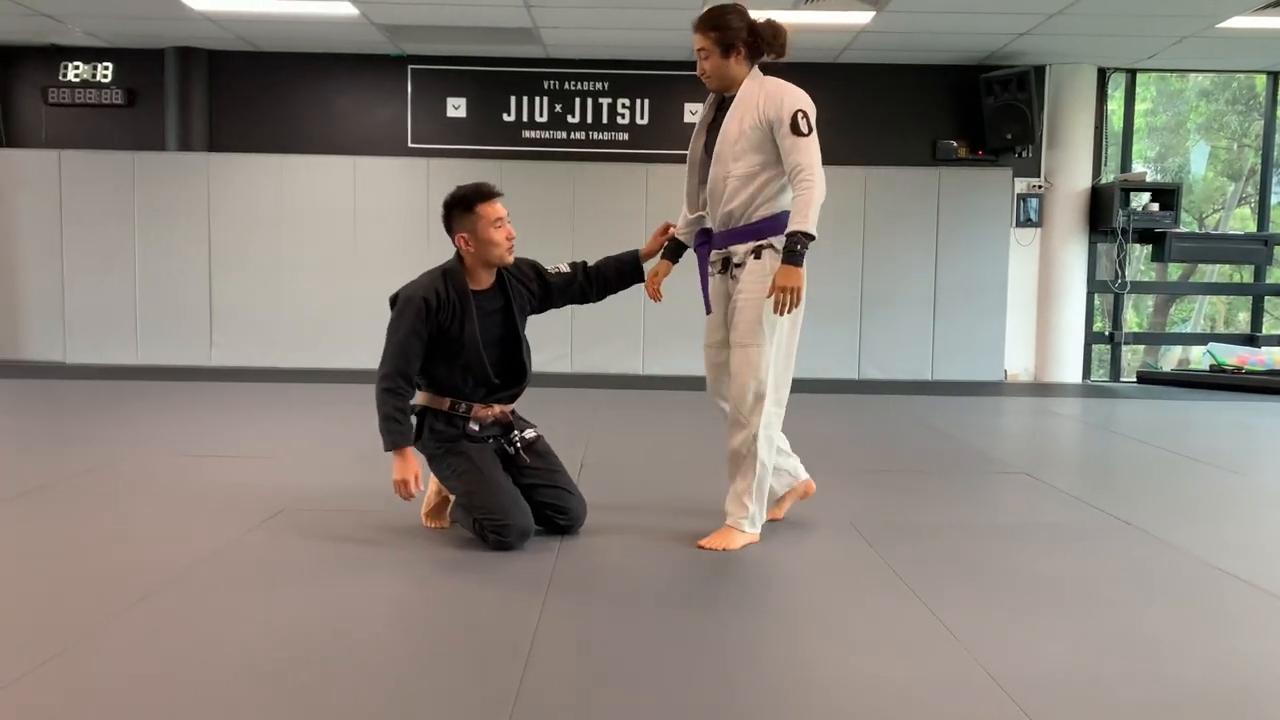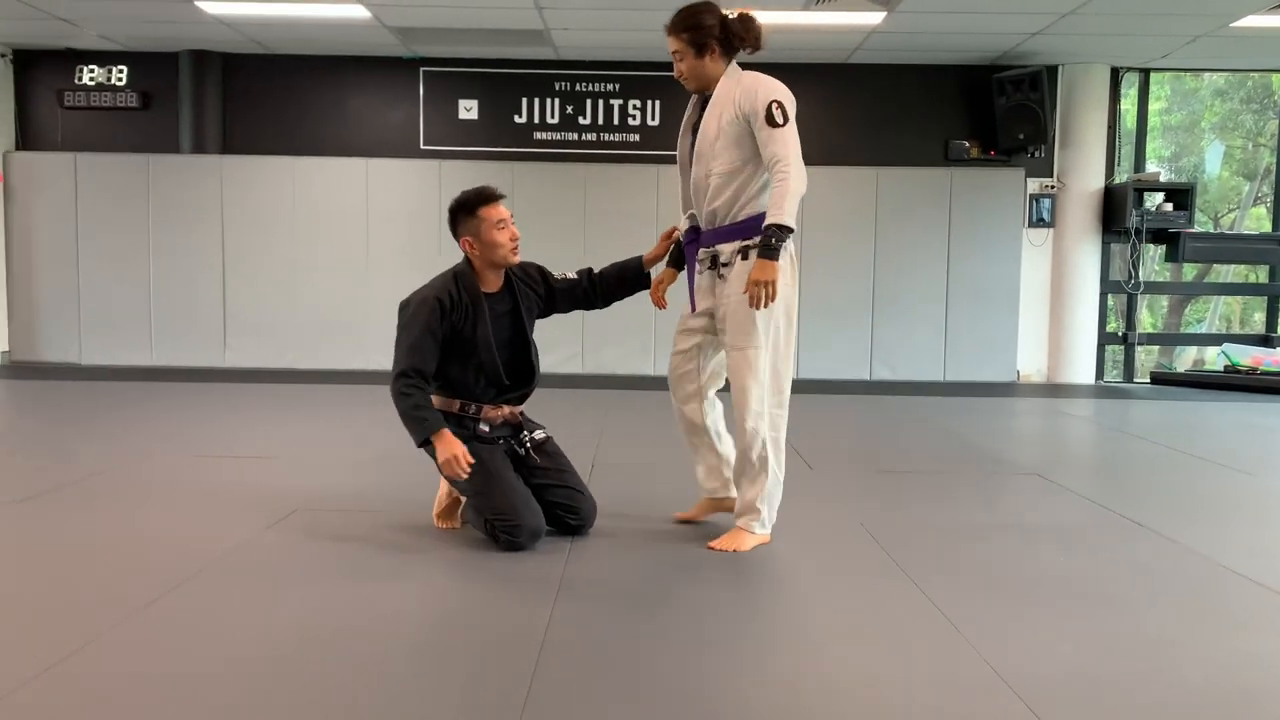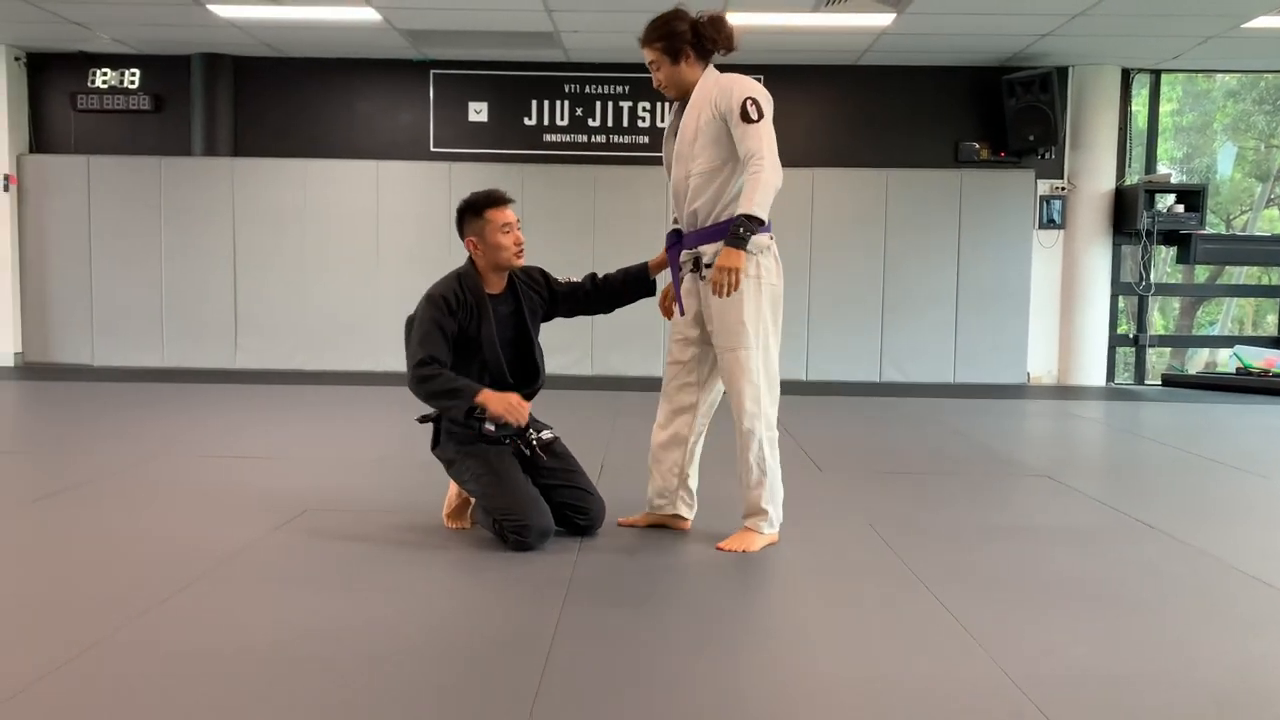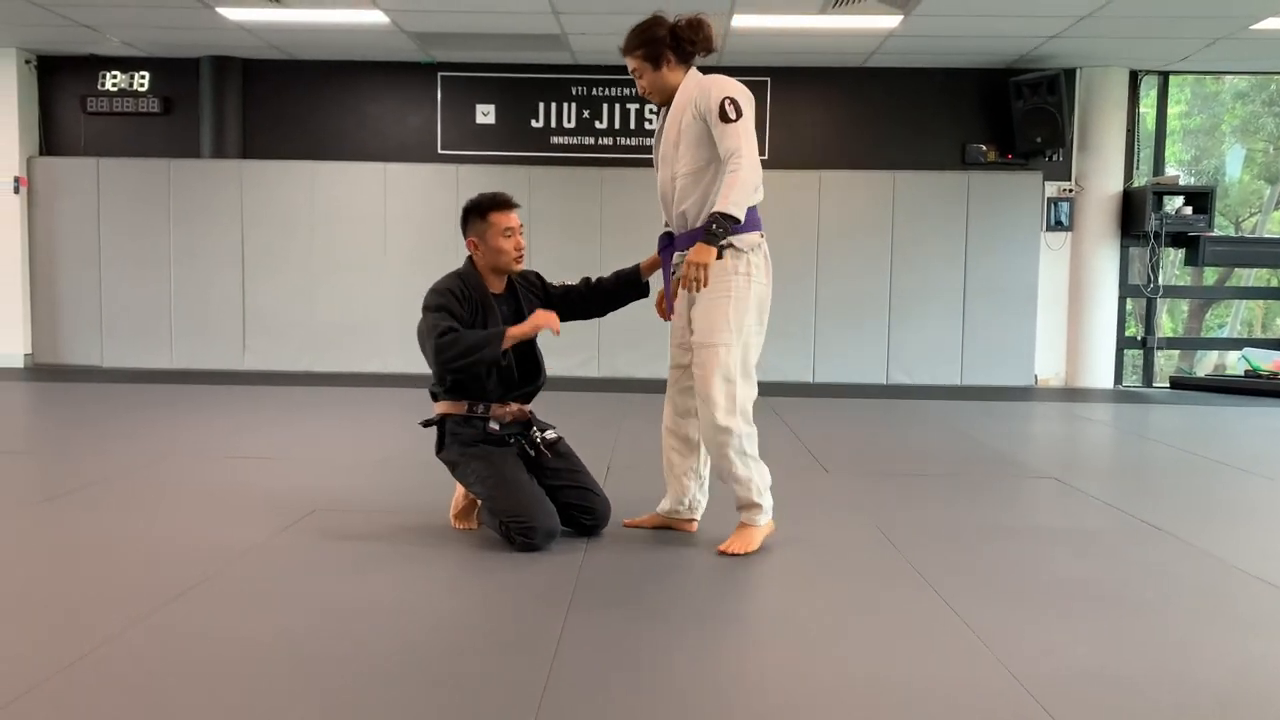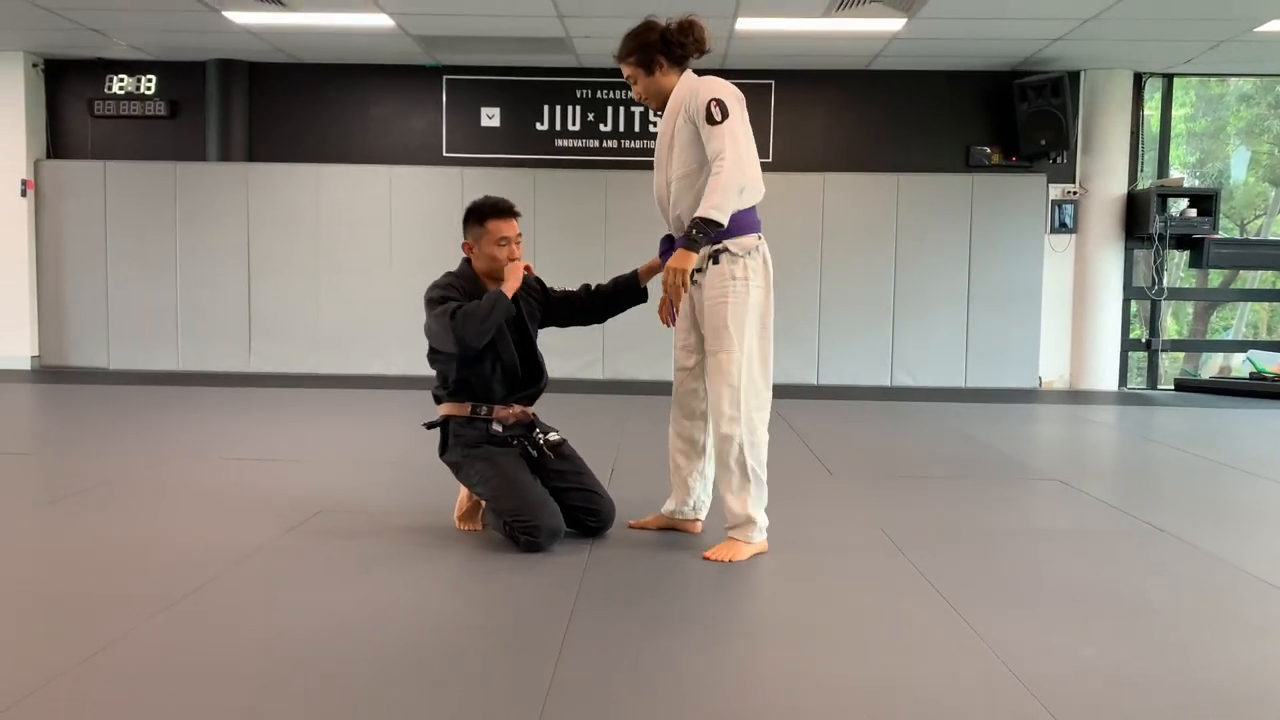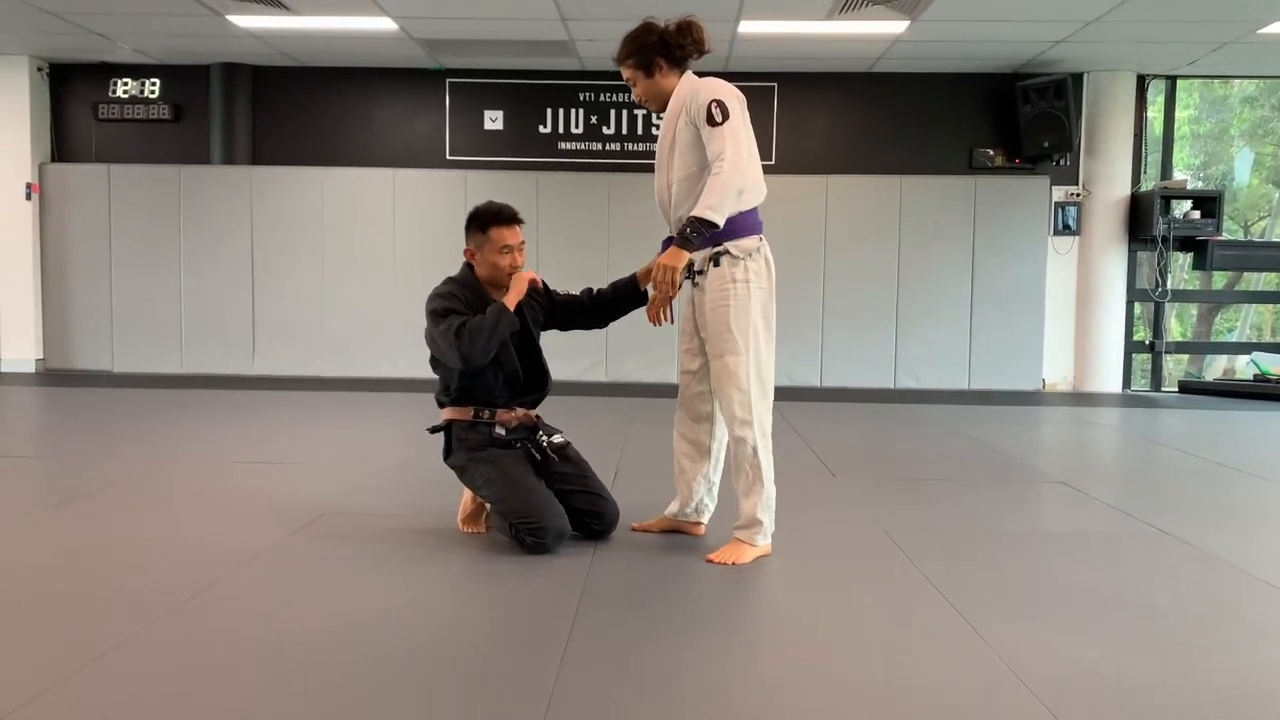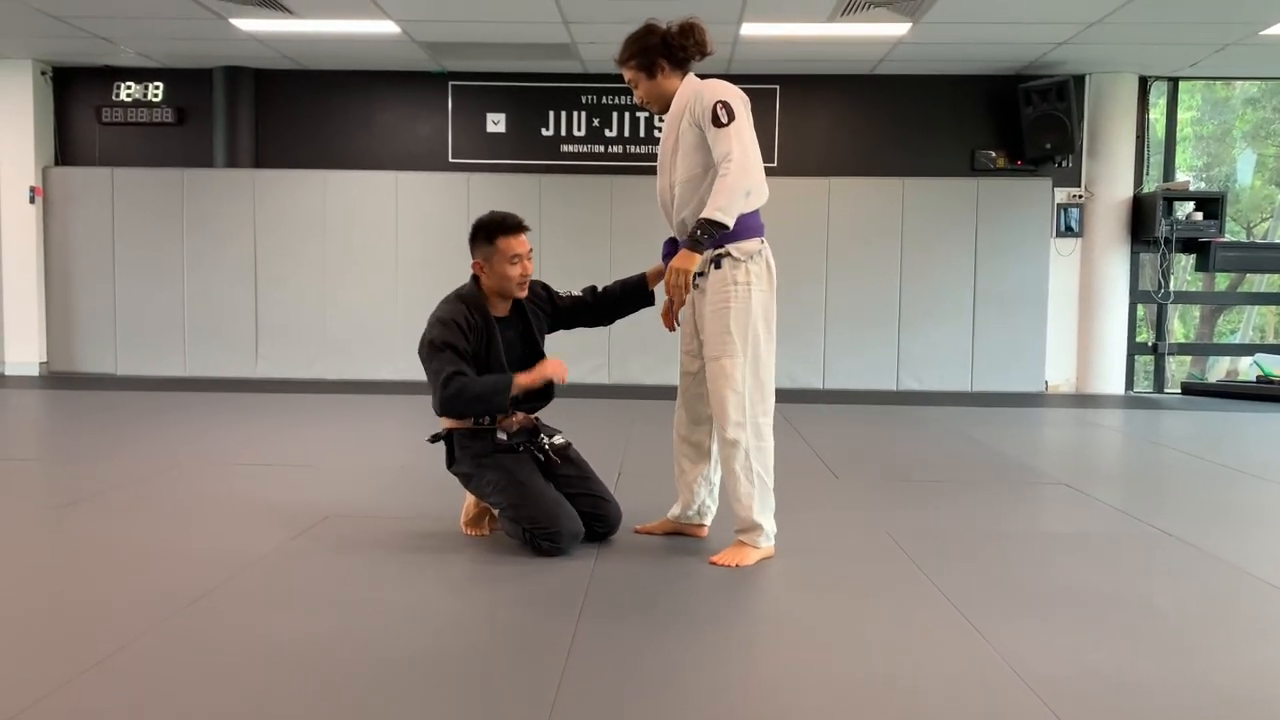
dt=0.2s
person 1, frame 1
left shoulder: (782, 98)
right shoulder: (717, 110)
left elbow: (809, 182)
left wrist: (793, 258)
right wrist: (668, 255)
left hip: (766, 256)
right hip: (724, 260)
left knee: (751, 392)
right knee: (726, 386)
left ankle: (743, 519)
right ankle: (789, 477)
person 1, frame 2
left shoulder: (760, 92)
right shoulder: (702, 107)
left elbow: (788, 174)
left wrist: (769, 252)
right wrist: (673, 263)
left hip: (752, 256)
right hip: (712, 260)
left knee: (755, 390)
right knee: (686, 374)
left ankle: (755, 518)
right ankle: (721, 485)
person 1, frame 3
left shoulder: (736, 92)
right shoulder: (686, 112)
left elbow: (764, 169)
left wrist: (738, 243)
right wrist: (677, 275)
left hip: (739, 258)
right hip: (698, 263)
left knee: (748, 392)
right knee: (682, 388)
left ankle: (763, 519)
right ankle: (672, 503)
person 1, frame 4
left shoulder: (718, 92)
right shoulder: (675, 115)
left elbow: (744, 169)
left wrist: (710, 240)
right wrist: (671, 277)
left hip: (730, 257)
right hip: (697, 262)
left knee: (717, 389)
right knee: (683, 392)
left ankle: (756, 508)
right ankle: (683, 506)
person 1, frame 5
left shoulder: (710, 94)
right shoulder: (676, 114)
left elbow: (732, 172)
left wrist: (690, 245)
right wrist: (674, 280)
left hip: (732, 259)
right hip: (701, 264)
left knee: (732, 396)
right knee: (689, 393)
left ankle: (749, 527)
right ankle: (686, 507)
person 1, frame 6
left shoulder: (710, 95)
right shoulder: (679, 114)
left elbow: (732, 173)
left wrist: (681, 243)
right wrist: (669, 278)
left hip: (734, 260)
right hip: (704, 265)
left knee: (740, 398)
right knee: (695, 396)
left ankle: (756, 531)
right ankle: (690, 509)
person 1, frame 7
left shoulder: (714, 96)
right shoulder: (680, 116)
left elbow: (739, 173)
left wrist: (693, 245)
right wrist: (676, 285)
left hip: (735, 263)
right hip: (704, 267)
left knee: (737, 401)
right knee: (695, 398)
left ankle: (757, 533)
right ankle: (693, 511)
person 2, frame 1
left shoulder: (520, 277)
right shoulder: (426, 297)
left elbow: (585, 281)
right elbow: (394, 379)
left wrist: (647, 253)
right wrist: (402, 453)
left hip: (505, 424)
right hip: (451, 431)
left knee: (568, 516)
right knee: (512, 530)
left ankle: (475, 487)
right ankle: (453, 497)
person 2, frame 2
left shoulder: (527, 281)
right shoulder: (438, 299)
left elbow: (591, 289)
right elbow: (408, 379)
left wrist: (653, 258)
right wrist: (440, 437)
left hip: (514, 425)
right hip: (463, 432)
left knee: (579, 516)
right knee: (523, 530)
left ankle: (488, 490)
right ankle: (463, 496)
person 2, frame 3
left shoulder: (530, 284)
right shoulder: (445, 300)
left elbow: (594, 294)
right elbow: (423, 375)
left wrist: (660, 264)
right wrist: (487, 397)
left hip: (521, 426)
right hip: (467, 433)
left knee: (588, 516)
right knee: (531, 530)
left ankle: (493, 489)
right ankle: (473, 497)
person 2, frame 4
left shoulder: (526, 286)
right shoulder: (448, 294)
left elbow: (588, 298)
right elbow: (444, 352)
left wrist: (653, 264)
right wrist: (518, 332)
left hip: (523, 426)
right hip: (471, 435)
left knee: (593, 515)
right knee: (538, 531)
left ankle: (502, 489)
right ankle: (478, 496)
person 2, frame 5
left shoulder: (526, 287)
right shoulder: (446, 292)
left elbow: (588, 305)
right elbow: (462, 335)
left wrist: (651, 270)
right wrist: (506, 290)
left hip: (526, 428)
right hip: (474, 436)
left knee: (598, 517)
right knee: (542, 530)
left ankle: (503, 491)
right ankle: (482, 497)
person 2, frame 6
left shoulder: (529, 292)
right shoulder: (447, 299)
left elbow: (592, 309)
right elbow: (467, 351)
left wrist: (649, 273)
right wrist: (510, 301)
left hip: (530, 431)
right hip: (479, 439)
left knee: (602, 520)
right knee: (547, 532)
left ankle: (505, 493)
right ankle: (486, 501)
person 2, frame 7
left shoulder: (532, 297)
right shoulder: (450, 321)
left elbow: (597, 306)
right elbow: (452, 397)
left wrist: (659, 274)
right wrist: (526, 379)
left hip: (529, 433)
right hip: (481, 446)
left knee: (605, 521)
right knee: (561, 534)
left ankle: (507, 498)
right ankle: (490, 502)
